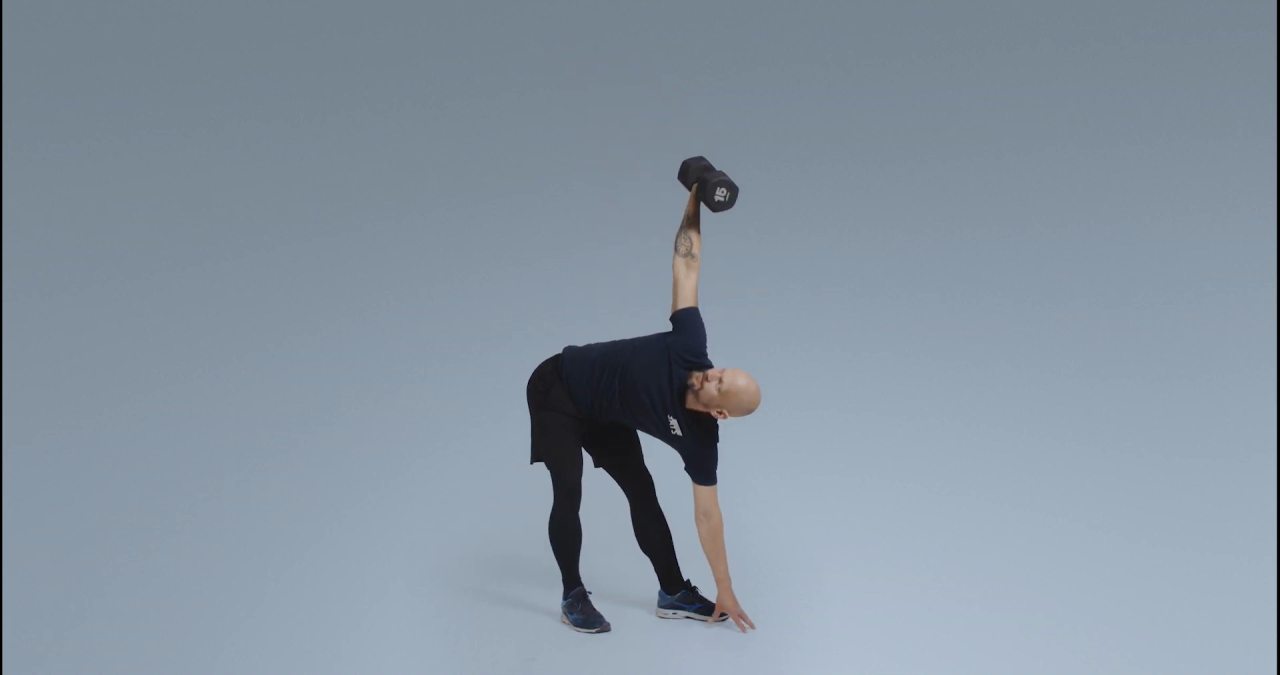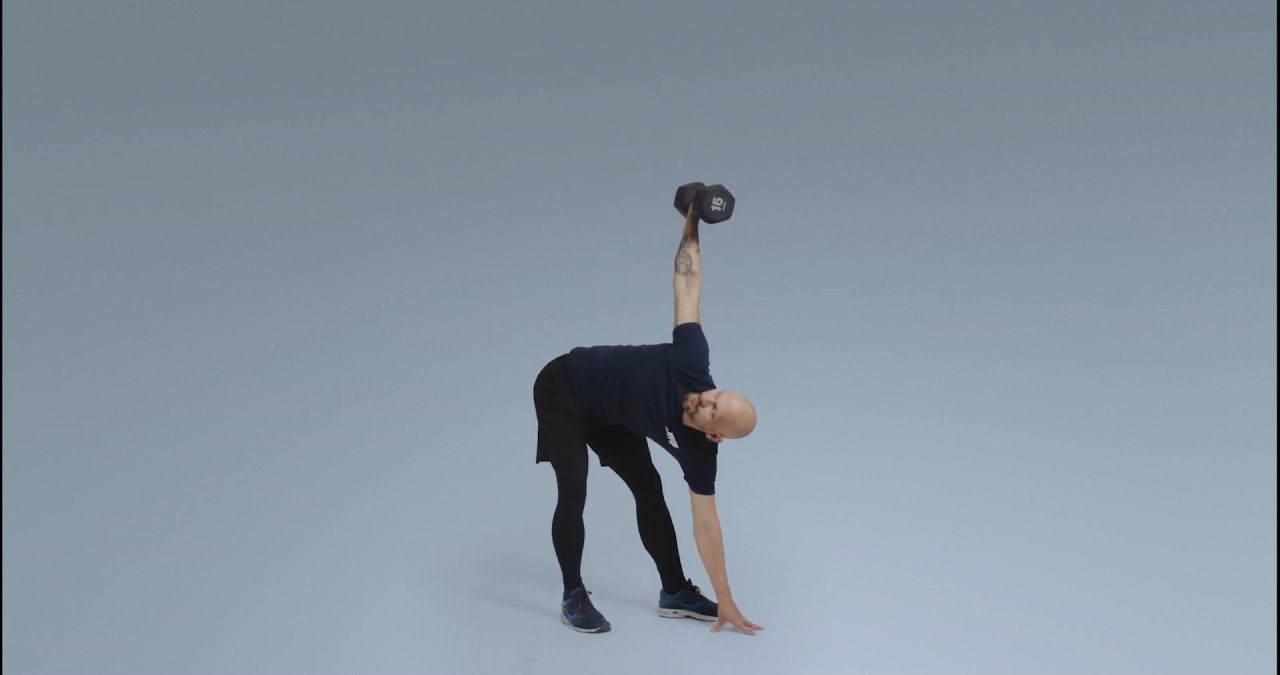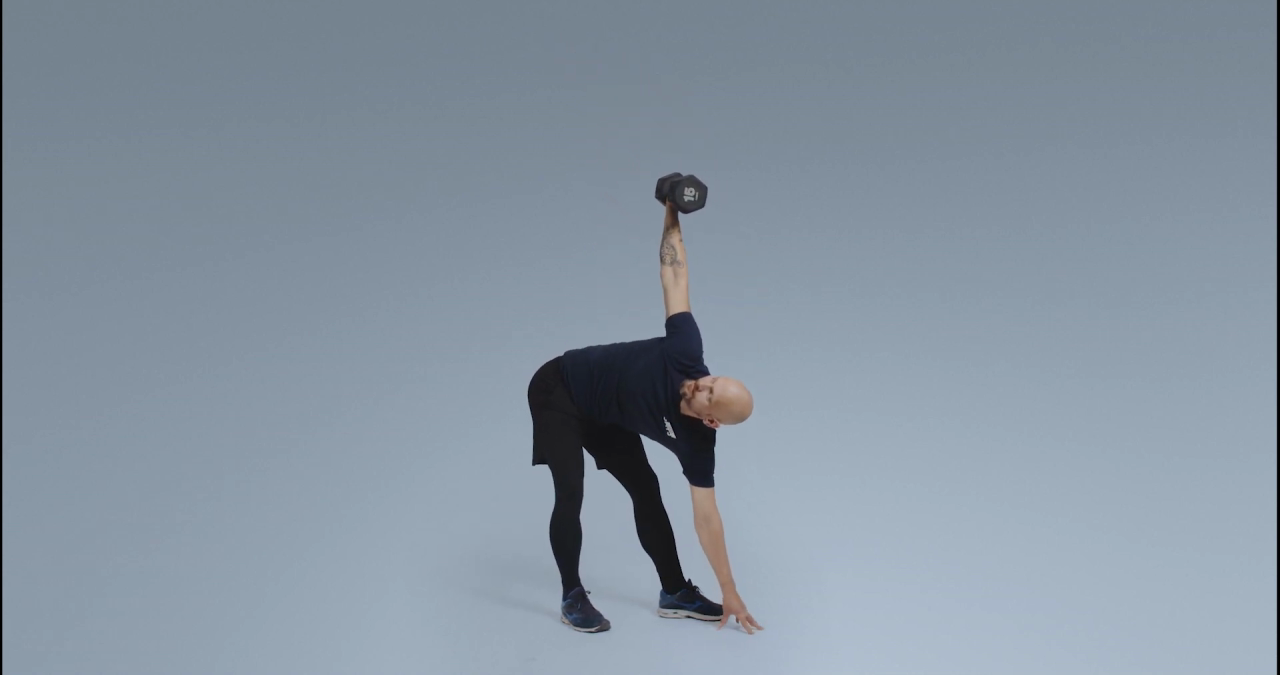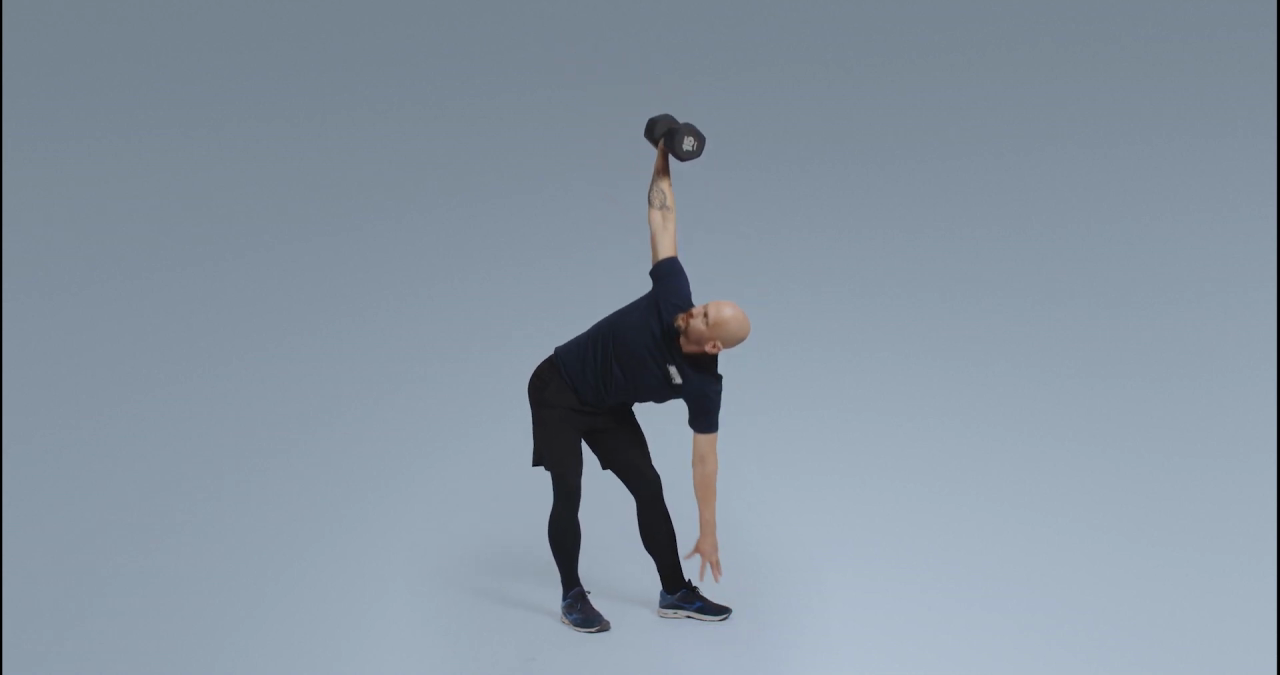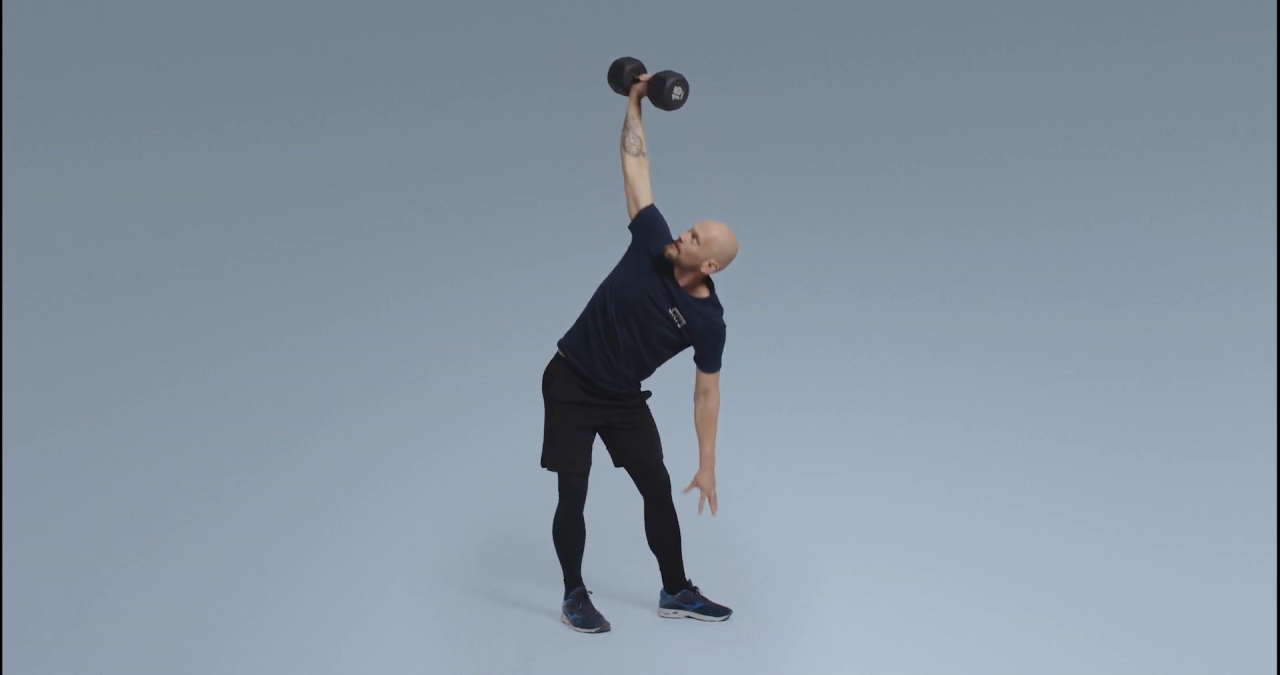
dt=0.4s
person 1, frame 1
left shoulder: (699, 438)
right shoulder: (690, 350)
left elbow: (707, 512)
right elbow: (686, 265)
left wrist: (726, 590)
right wrist: (694, 205)
left hip: (602, 414)
right hip: (556, 387)
left knee: (642, 490)
right knee: (569, 491)
left ankle: (673, 592)
right ankle: (573, 596)
person 1, frame 2
left shoulder: (698, 451)
right shoulder: (692, 365)
left elbow: (705, 522)
right elbow: (687, 283)
left wrist: (725, 600)
right wrist: (692, 223)
left hip: (608, 413)
right hip: (563, 388)
left knee: (648, 487)
right knee: (574, 491)
left ankle: (675, 591)
right ankle: (573, 596)
person 1, frame 3
left shoulder: (696, 441)
right shoulder: (686, 355)
left elbow: (706, 515)
right elbow: (674, 273)
left wrist: (730, 593)
right wrist: (672, 214)
left hip: (602, 414)
right hip: (557, 391)
left knee: (646, 488)
right knee: (571, 492)
left ankle: (674, 591)
right ankle: (573, 596)
person 1, frame 4
left shoulder: (703, 385)
right shoulder: (673, 301)
left elbow: (704, 459)
right elbow: (661, 220)
left wrist: (708, 533)
right wrist: (663, 159)
left hip: (607, 407)
right hip: (557, 388)
left knee: (648, 488)
right knee: (568, 492)
left ankle: (674, 591)
right ankle: (572, 597)
person 1, frame 5
left shoulder: (707, 320)
right shoulder: (654, 244)
left elbow: (706, 394)
right elbow: (634, 165)
left wrist: (707, 467)
right wrist: (635, 103)
left hip: (622, 397)
right hip: (570, 383)
left knee: (657, 487)
right knee: (574, 494)
left ankle: (675, 591)
right ankle: (574, 596)
